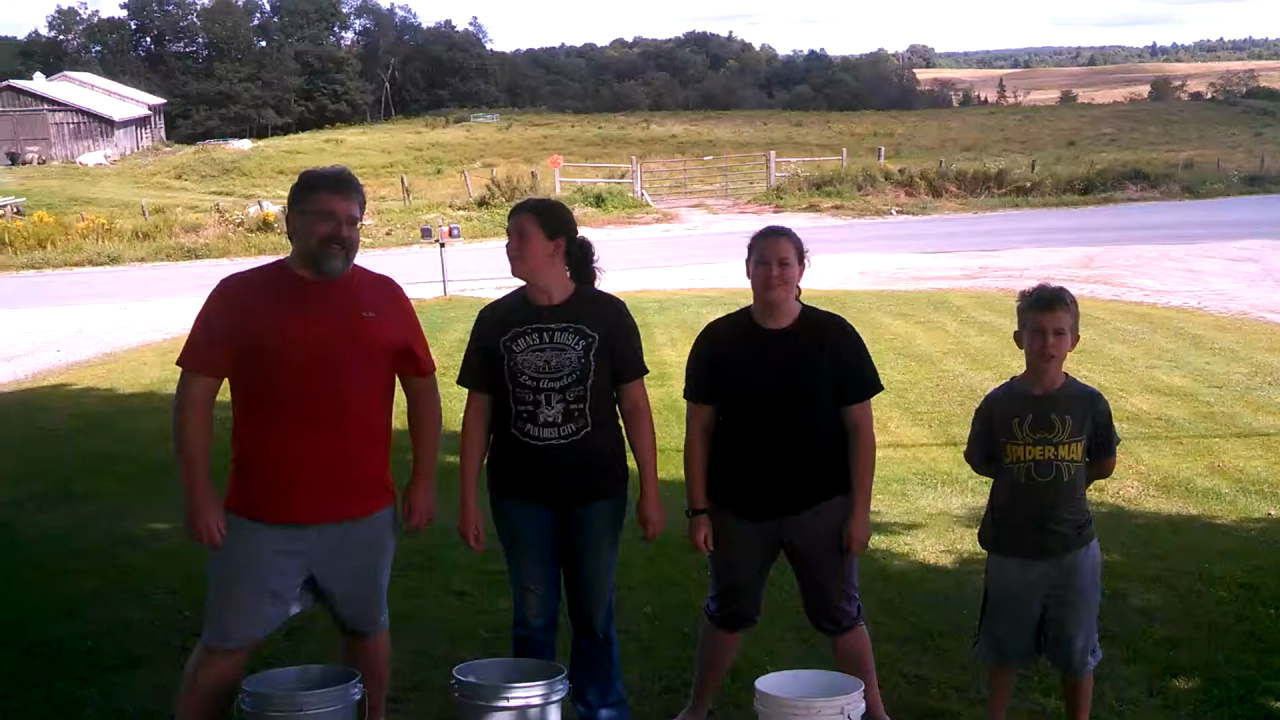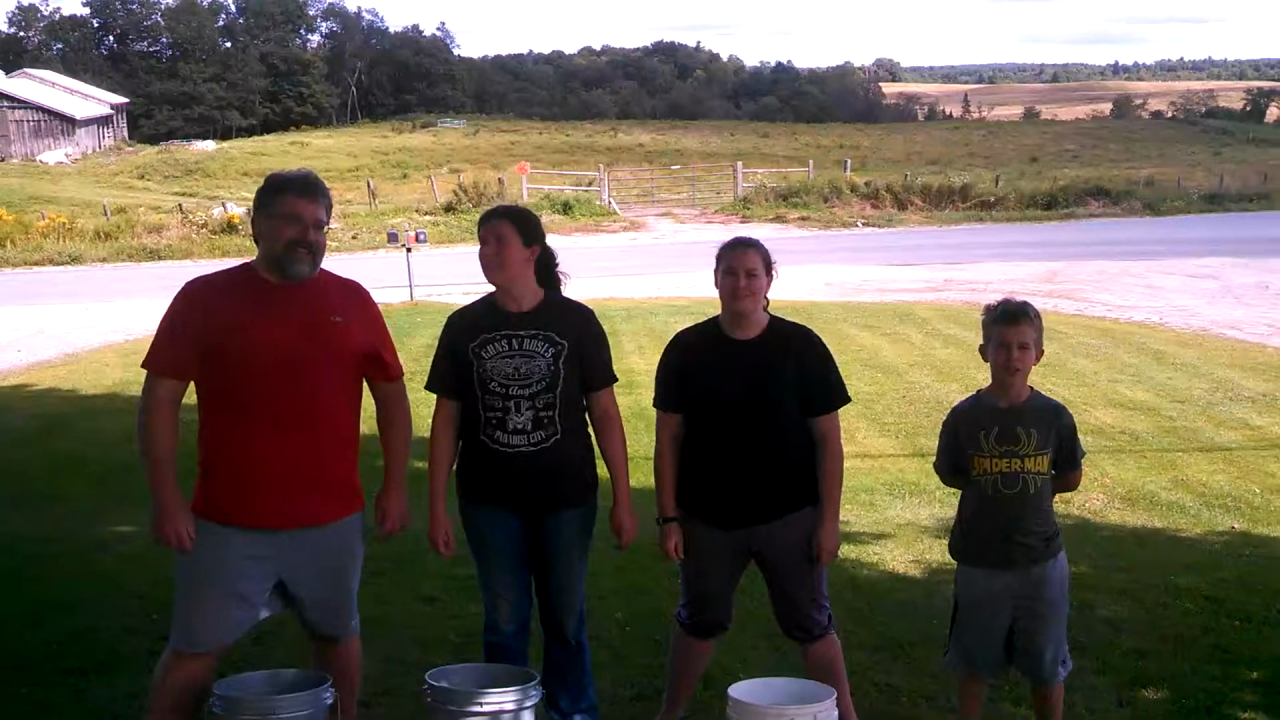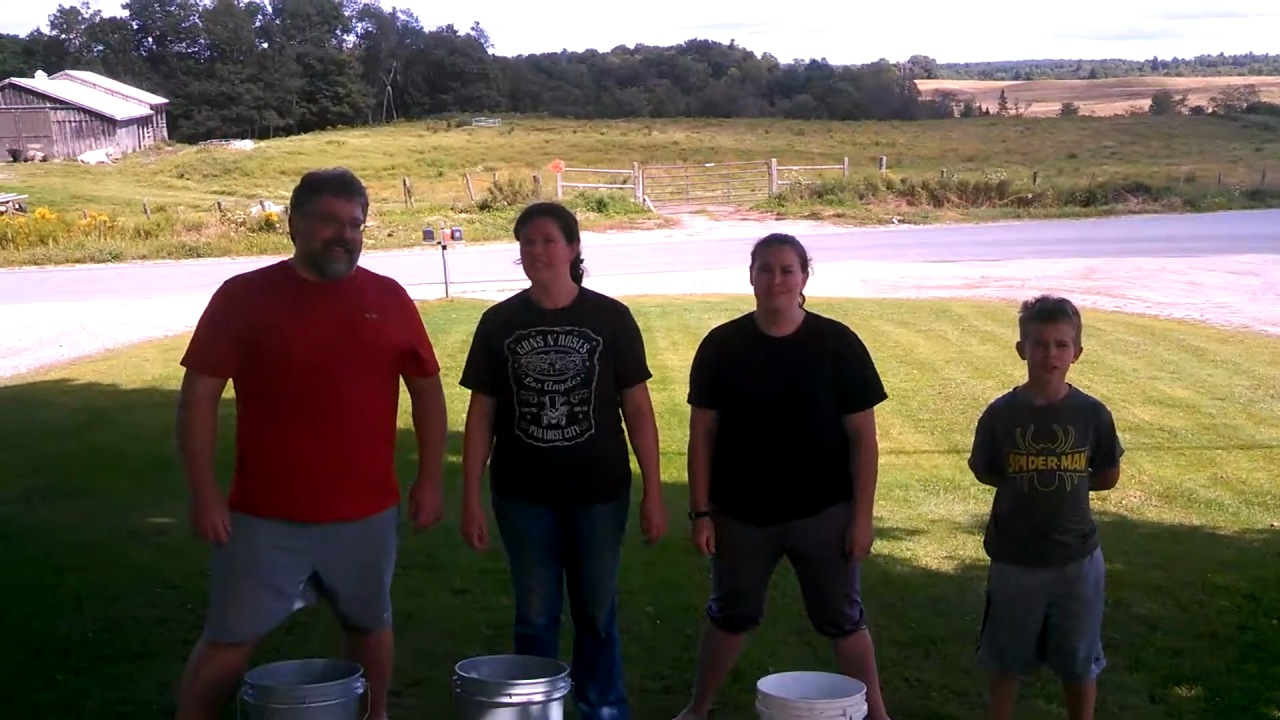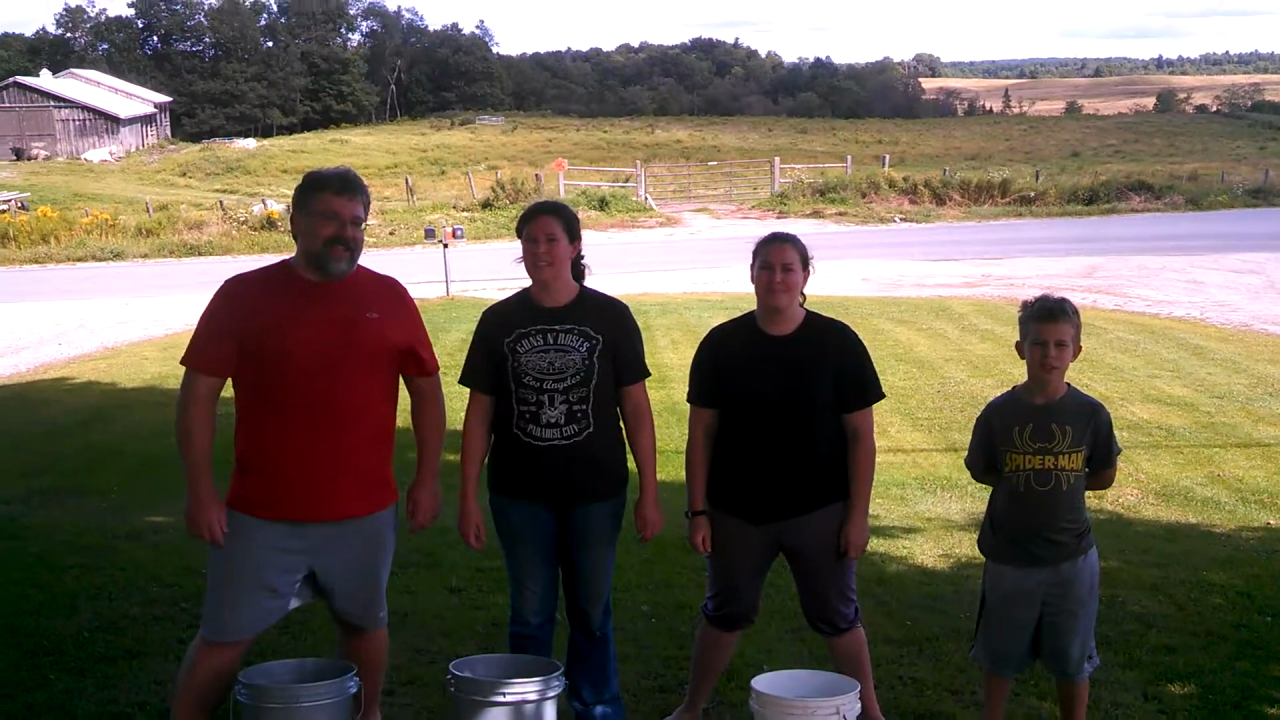
dt=0.2s
person 1, frame 1
left shoulder: (384, 296)
right shoulder: (239, 295)
left elbow: (422, 387)
right elbow: (195, 393)
left wrist: (423, 479)
right wrist: (198, 491)
left hip: (362, 514)
right hip: (260, 517)
left knee: (366, 627)
right knee: (226, 643)
person 1, frame 2
left shoulder: (352, 301)
right shoulder: (204, 298)
left elbow: (390, 391)
right elbow: (160, 396)
left wrist: (395, 484)
right wrist: (165, 496)
left hip: (331, 518)
right hip: (228, 521)
left knee: (336, 633)
right knee: (195, 647)
person 1, frame 3
left shoulder: (388, 298)
right shoulder: (243, 295)
left elbow: (426, 388)
right elbow: (200, 392)
left wrist: (430, 478)
right wrist: (203, 490)
left hip: (366, 512)
right hip: (264, 515)
left knee: (369, 624)
right knee: (229, 638)
person 1, frame 4
left shoulder: (389, 297)
right shoulder: (243, 295)
left elbow: (425, 387)
right elbow: (199, 392)
left wrist: (427, 477)
right wrist: (200, 490)
left hip: (364, 511)
right hip: (261, 514)
left knee: (364, 623)
right knee: (223, 637)
person 2, frame 1
left shoulder: (607, 313)
right shoulder: (495, 320)
left elbow: (634, 404)
right elbow: (479, 411)
left wrist: (650, 491)
right wrist: (468, 498)
left hip: (595, 490)
right hip: (520, 493)
left knee: (594, 613)
right knee: (533, 614)
person 2, frame 2
left shoulder: (575, 321)
right shoulder: (464, 326)
left elbow: (604, 412)
right elbow: (446, 418)
left wrist: (622, 498)
right wrist: (437, 504)
left hip: (565, 497)
right hip: (489, 500)
left knee: (565, 620)
right knee: (504, 621)
person 2, frame 3
left shoulder: (610, 318)
right shoulder: (499, 322)
left elbow: (637, 407)
right elbow: (482, 412)
left wrist: (653, 493)
right wrist: (471, 498)
left hip: (598, 491)
right hip: (522, 493)
left knee: (595, 613)
right knee: (535, 614)
person 2, frame 4
left shoulder: (610, 316)
right shoulder: (499, 320)
left elbow: (635, 406)
right elbow: (480, 411)
left wrist: (649, 492)
right wrist: (468, 496)
left hip: (595, 490)
right hip: (520, 492)
left knee: (591, 611)
right knee: (530, 612)
person 3, frame 1
left shoulder: (834, 335)
right shoulder: (718, 339)
left elbow: (860, 428)
right elbow: (699, 428)
left wrist: (860, 509)
right wrist: (698, 508)
left hip: (821, 506)
right hip: (738, 508)
left knee: (841, 615)
right knee: (727, 613)
person 3, frame 2
left shoulder: (802, 346)
right shoulder: (686, 349)
left elbow: (827, 439)
right elbow: (669, 437)
left wrist: (828, 519)
right wrist: (669, 517)
left hip: (789, 515)
right hip: (708, 517)
left knee: (811, 624)
right knee: (698, 621)
person 3, frame 3
left shoulder: (838, 343)
right shoulder: (722, 345)
left elbow: (863, 435)
right elbow: (703, 433)
left wrist: (862, 515)
right wrist: (701, 511)
left hip: (823, 511)
right hip: (741, 512)
left knee: (842, 619)
right knee: (730, 615)
person 3, frame 4
left shoulder: (837, 342)
right shoulder: (722, 344)
left elbow: (860, 434)
right elbow: (702, 432)
left wrist: (858, 514)
right wrist: (698, 510)
left hip: (820, 510)
right hip: (738, 510)
left knee: (838, 618)
right knee: (724, 613)
person 4, frame 1
left shoulder: (1090, 402)
right shoulder: (998, 403)
left elbow: (1105, 466)
right elbow: (980, 463)
left wrist: (1063, 480)
right wrist: (1020, 479)
left hip: (1073, 548)
right hip: (1011, 548)
left knee: (1078, 653)
right knee: (1004, 650)
person 4, frame 2
left shoulder: (1055, 416)
right shoulder: (964, 416)
left elbow: (1070, 479)
right elbow: (949, 476)
left wrist: (1031, 490)
right wrist: (988, 489)
left hip: (1041, 560)
right hip: (979, 560)
left knee: (1047, 664)
right knee: (974, 660)
person 4, frame 3
left shoulder: (1092, 413)
right shoulder: (1001, 413)
left elbow: (1108, 476)
right elbow: (984, 473)
left wrist: (1066, 487)
right wrist: (1024, 487)
left hip: (1077, 558)
right hip: (1014, 558)
left knee: (1080, 661)
right knee: (1006, 657)
person 4, frame 4
left shoulder: (1090, 413)
right shoulder: (999, 412)
left elbow: (1105, 477)
right elbow: (980, 472)
left wrist: (1061, 487)
right wrist: (1022, 487)
left hip: (1072, 557)
right hip: (1009, 556)
left knee: (1073, 660)
right knee: (1000, 656)
